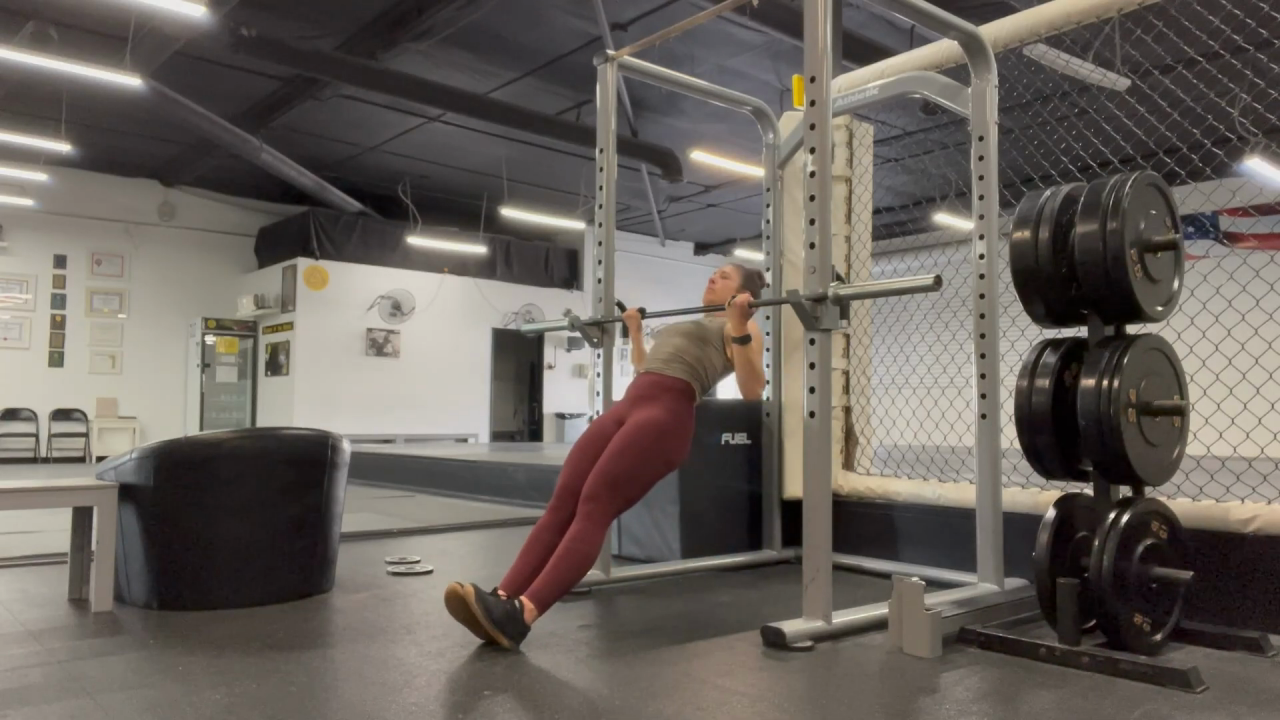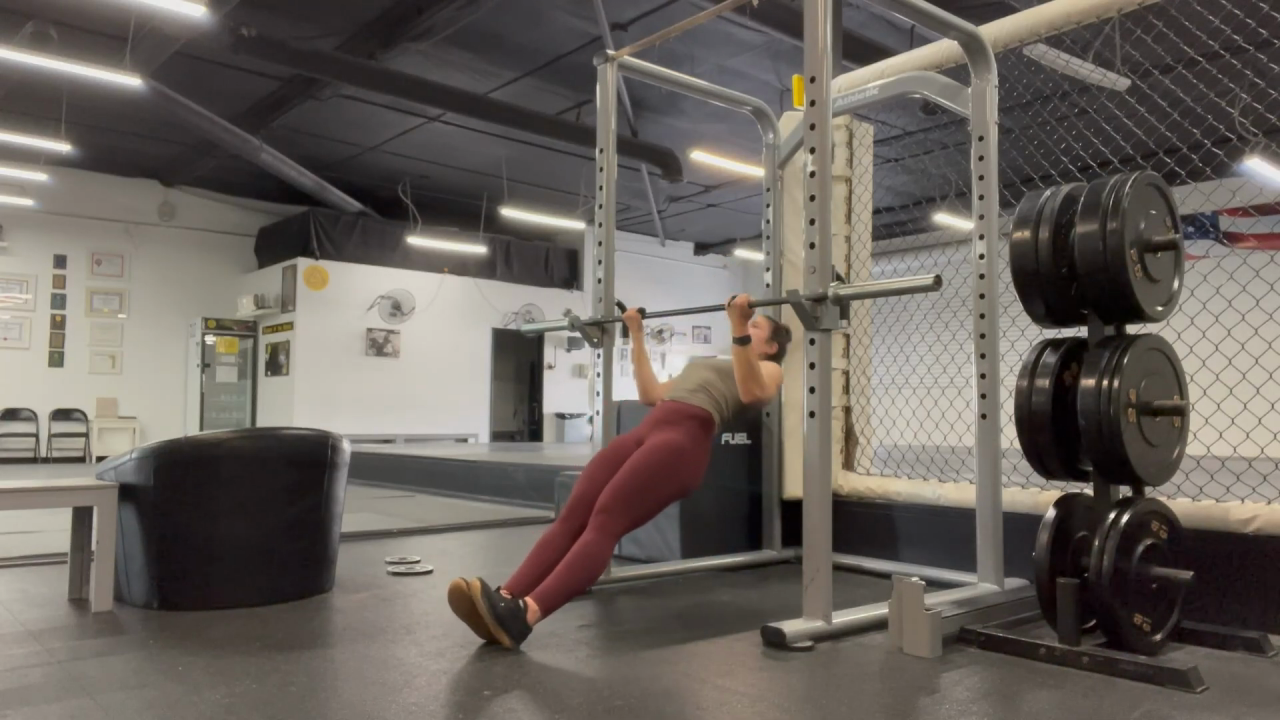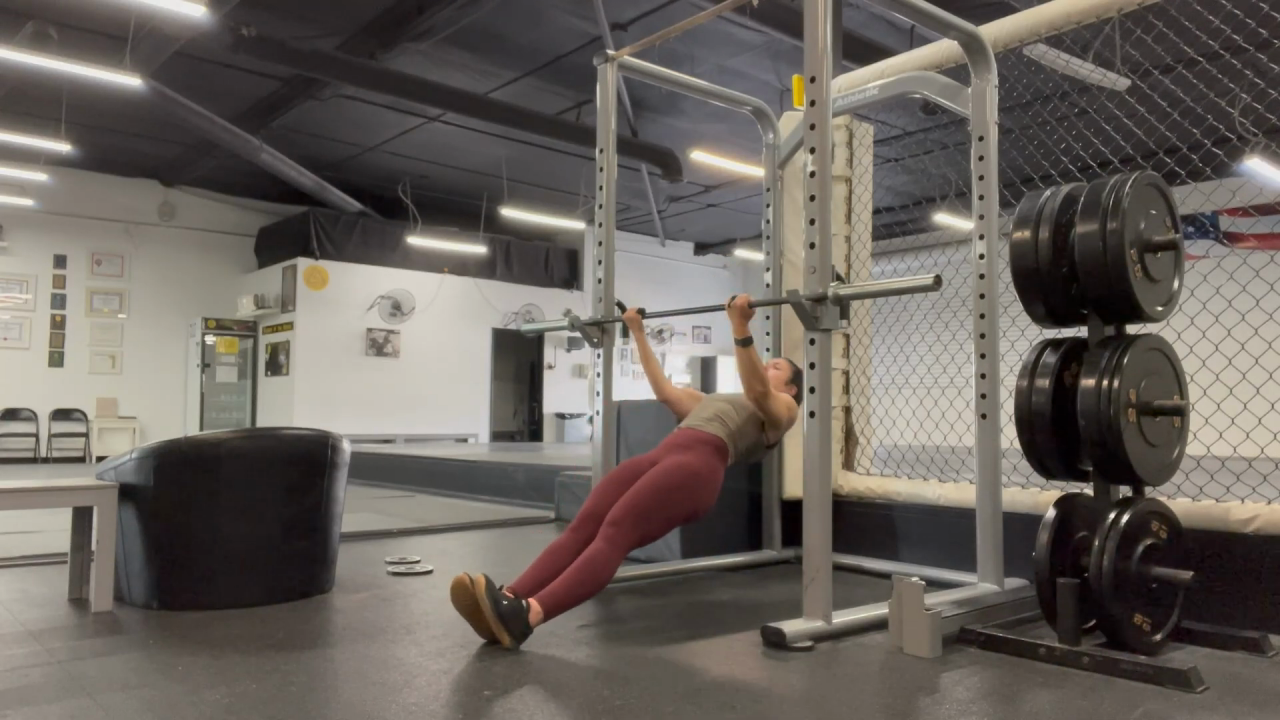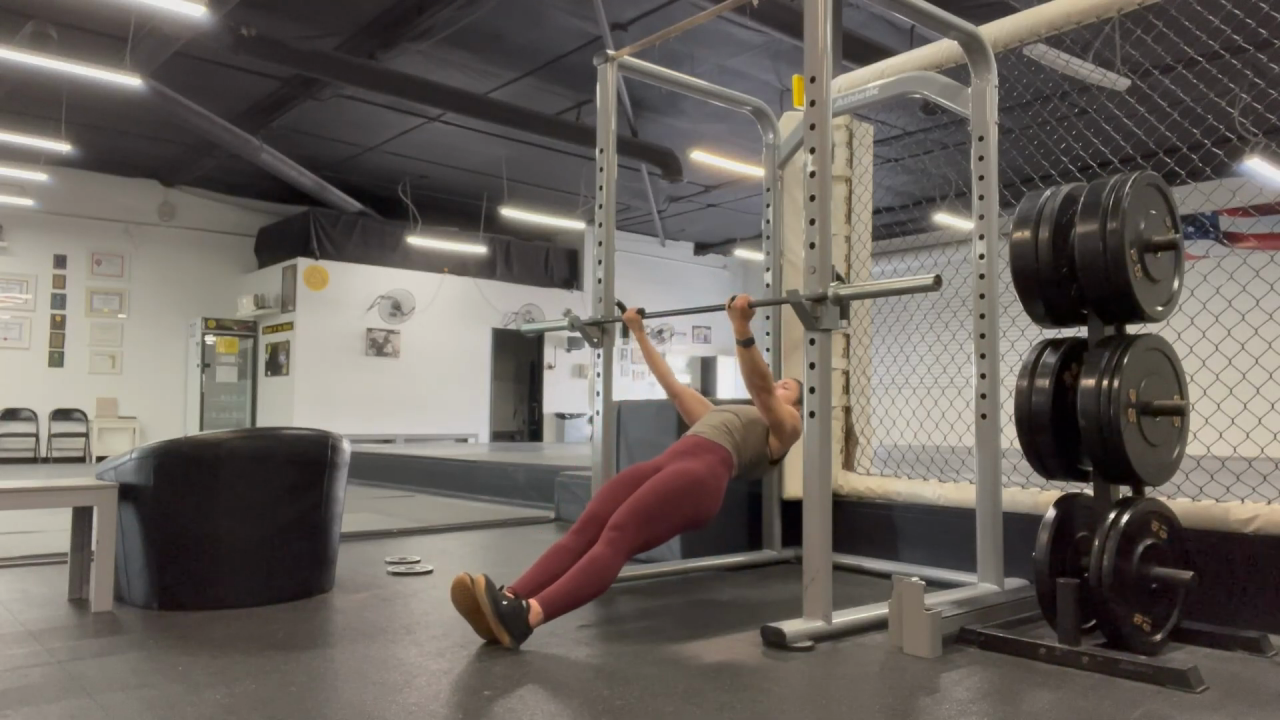
dt=0.3s
person 1, frame 1
left shoulder: (741, 330)
right shoulder: (690, 329)
left elbow: (752, 391)
left wrist: (738, 325)
right wrist: (635, 334)
left hip: (668, 415)
right hip: (626, 407)
left knee: (593, 509)
right knee: (562, 506)
left ankle: (520, 615)
right ankle: (501, 600)
person 1, frame 2
left shoulder: (767, 368)
right shoulder: (706, 366)
left elbow: (751, 395)
right elbow: (650, 394)
left wrist: (741, 332)
right wrist: (638, 335)
left hip: (685, 438)
right hip: (645, 430)
left knee: (604, 521)
right knee: (572, 516)
left ankle: (524, 616)
right ankle: (506, 599)
person 1, frame 3
left shoulder: (781, 412)
right shoulder: (716, 401)
left elbow: (757, 391)
right elbow: (665, 391)
left wrist: (741, 330)
right wrist: (639, 335)
left hip: (699, 466)
right hip: (659, 455)
left knee: (614, 533)
right knee: (582, 527)
left ankle: (525, 617)
right ankle: (508, 600)
person 1, frame 4
left shoulder: (784, 426)
right shoulder: (720, 414)
left elbow: (761, 387)
right elbow: (673, 387)
left wrist: (743, 330)
right wrist: (640, 334)
left hip: (702, 473)
right hip: (663, 463)
left knee: (617, 537)
right knee: (584, 530)
left ankle: (525, 617)
right ankle: (509, 601)
